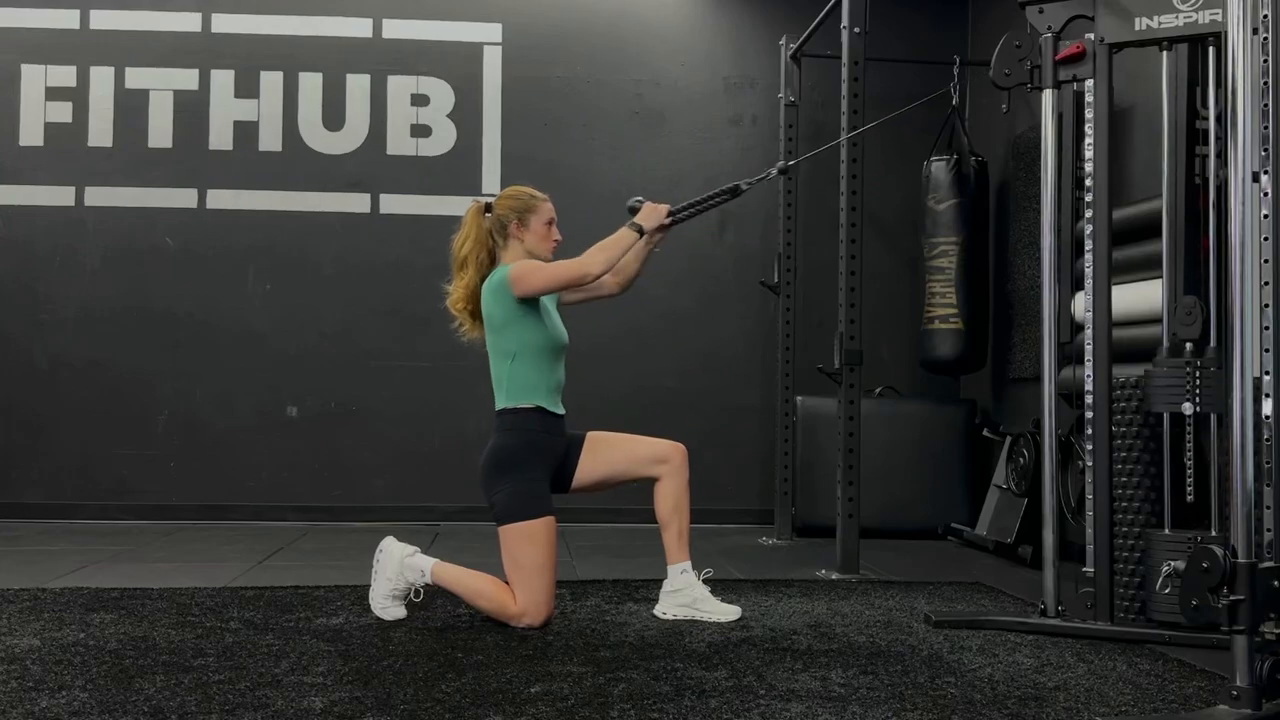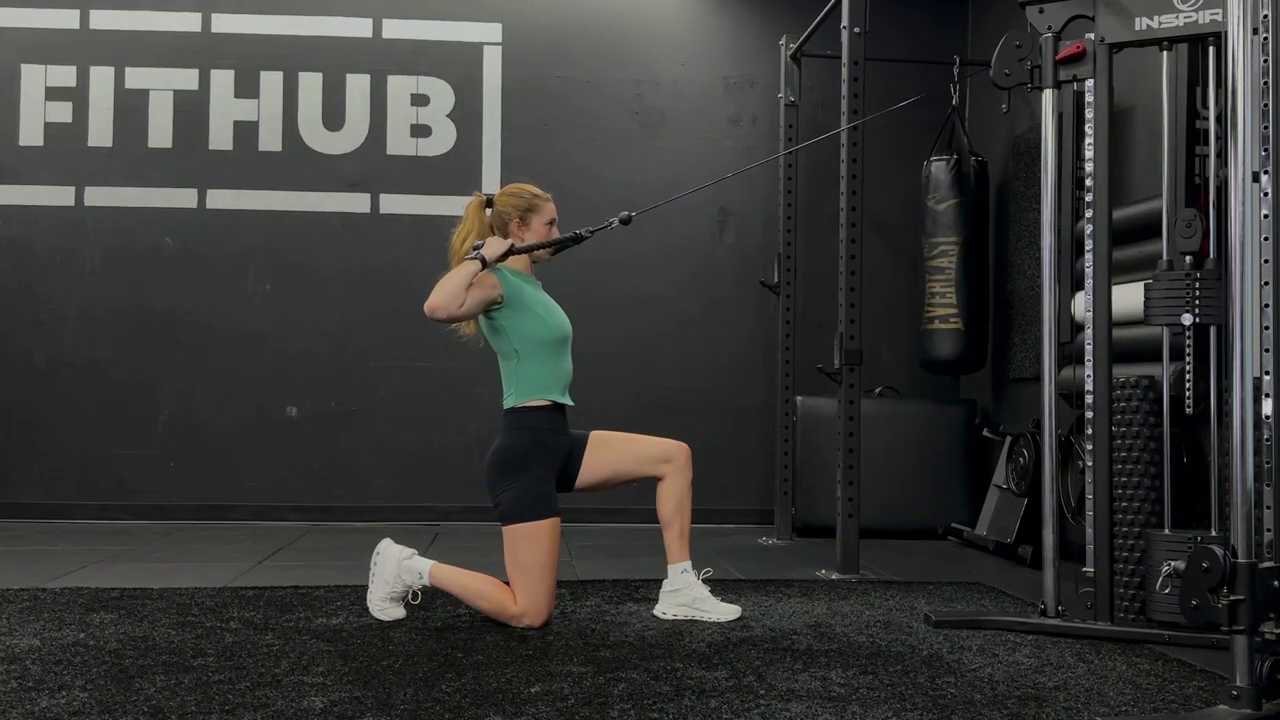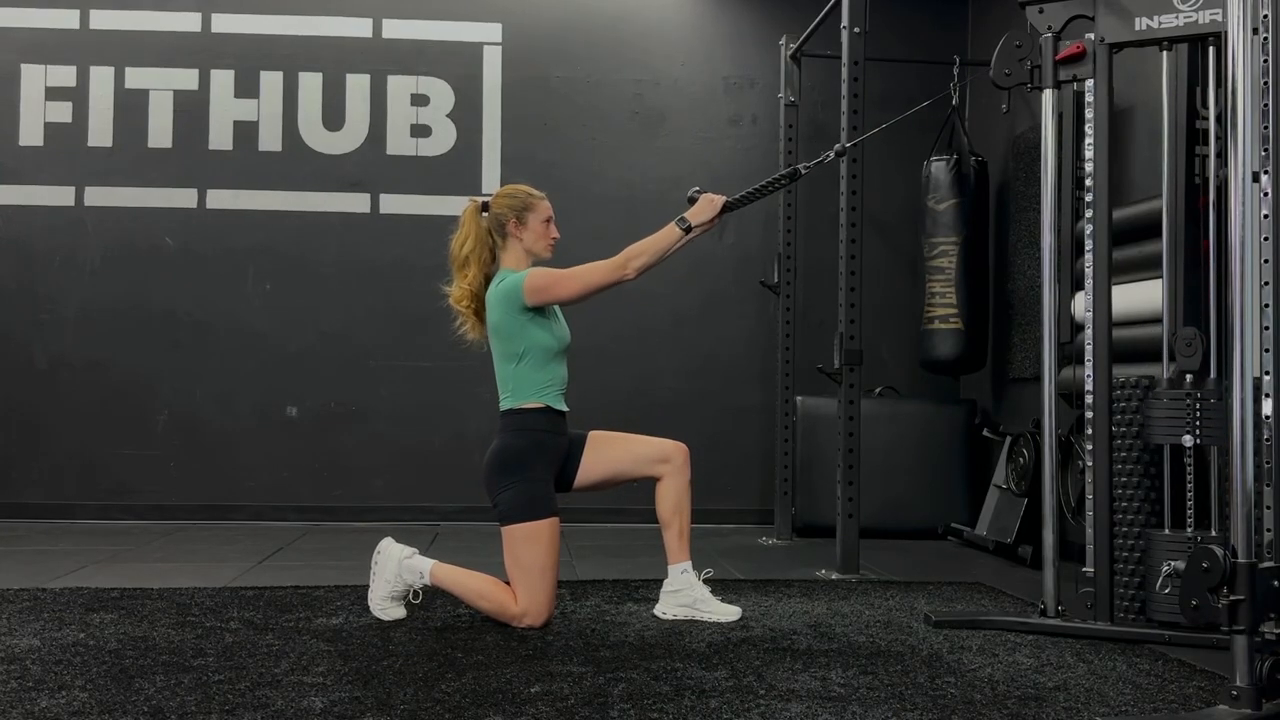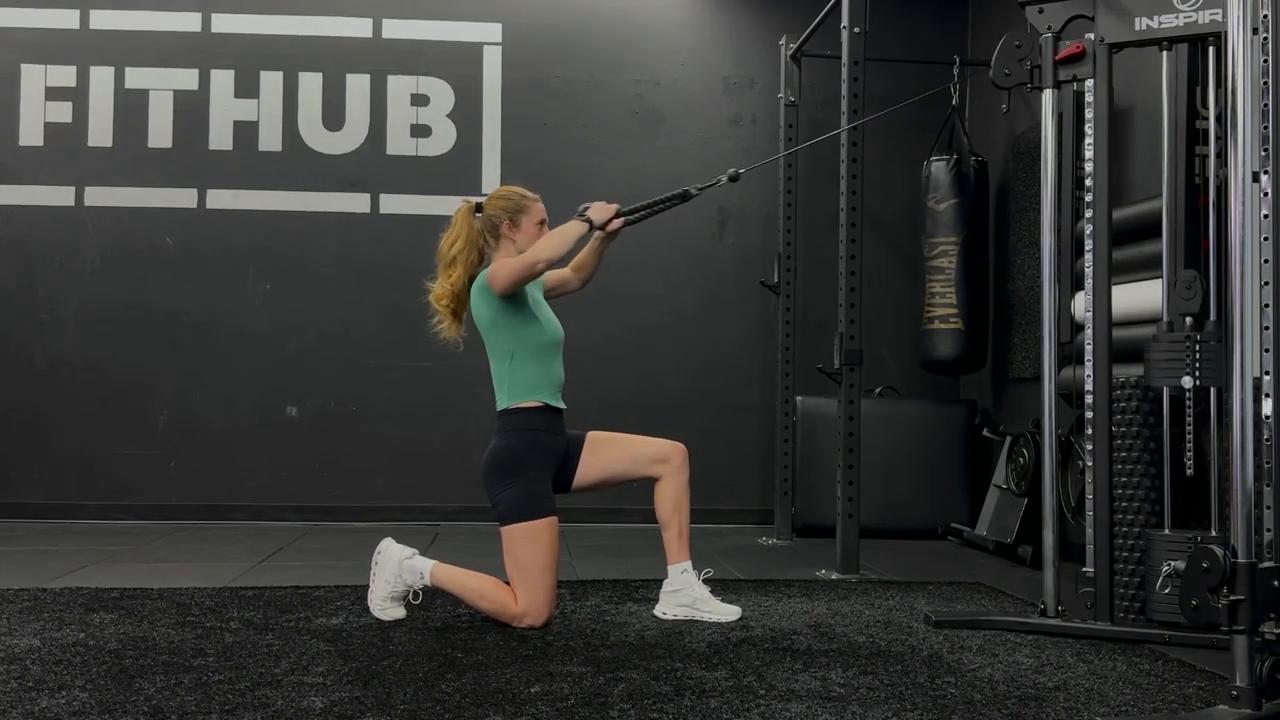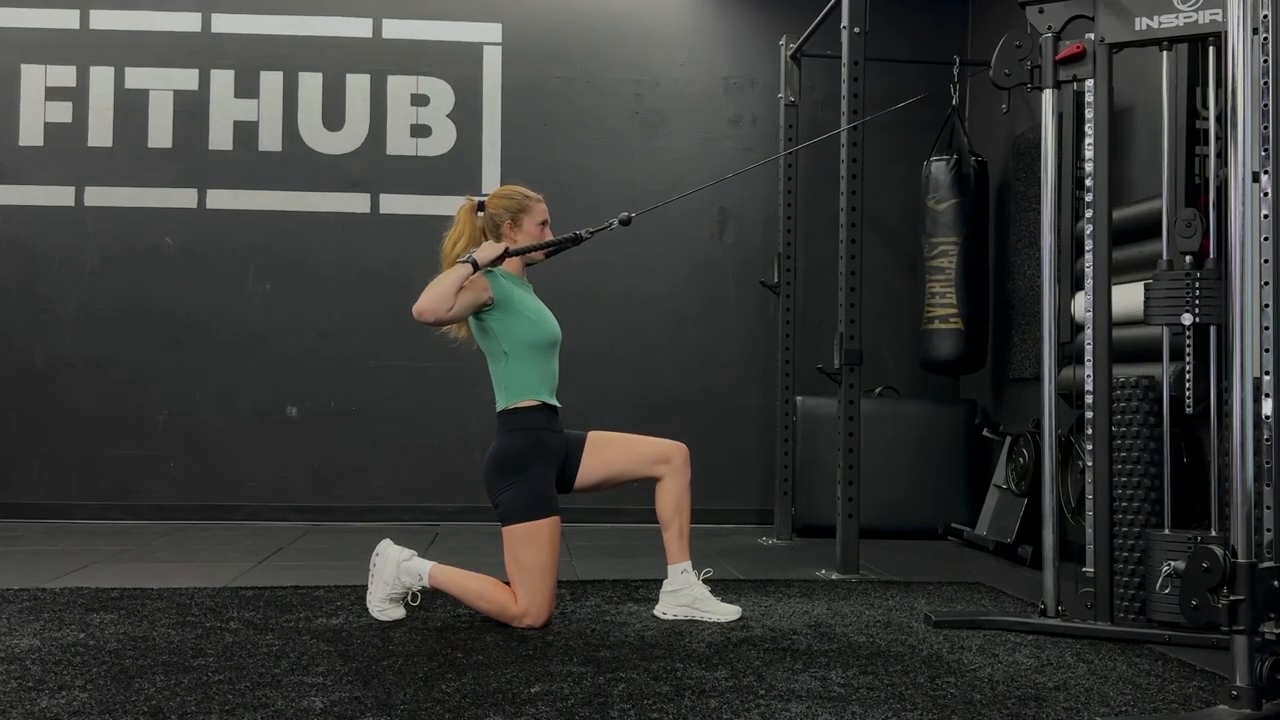
dt=1s
person 1, frame 1
left shoulder: (538, 287)
right shoulder: (507, 280)
left elbow: (613, 283)
right elbow: (588, 268)
left wrist: (650, 234)
right wrist: (638, 224)
left hip: (552, 443)
right hip: (517, 451)
left knee: (671, 457)
right knee: (530, 613)
left ankle: (680, 590)
right ankle: (412, 565)
person 1, frame 2
left shoulder: (525, 284)
right shoulder: (495, 283)
right elbow: (437, 307)
left wrist: (520, 258)
right wrist: (482, 255)
left hip: (556, 441)
right hip: (524, 448)
left knee: (675, 457)
right knee: (529, 614)
left ankle: (680, 590)
right ankle: (409, 568)
person 1, frame 3
left shoulder: (528, 287)
right shoulder: (517, 286)
left elbow: (621, 269)
right elbow: (622, 268)
left wrist: (691, 227)
right wrist: (689, 220)
left hip: (553, 442)
right hip: (522, 451)
left knee: (672, 457)
right knee: (530, 613)
left ankle: (680, 589)
right ankle: (410, 567)
person 1, frame 4
left shoulder: (523, 285)
right shoulder: (495, 281)
left elbow: (575, 276)
right elbow: (538, 258)
left wrist: (602, 232)
right wrist: (586, 218)
left hip: (552, 442)
right hip: (520, 450)
left knee: (671, 457)
right knee: (531, 613)
left ankle: (680, 590)
right ankle: (411, 568)
person 1, frame 5
left shoulder: (516, 285)
right shoulder: (487, 285)
right elbow: (426, 310)
left wrist: (519, 263)
right wrist: (475, 259)
left hip: (552, 441)
right hip: (521, 449)
left knee: (673, 457)
right knee: (530, 614)
left ankle: (680, 590)
right ankle: (408, 569)
